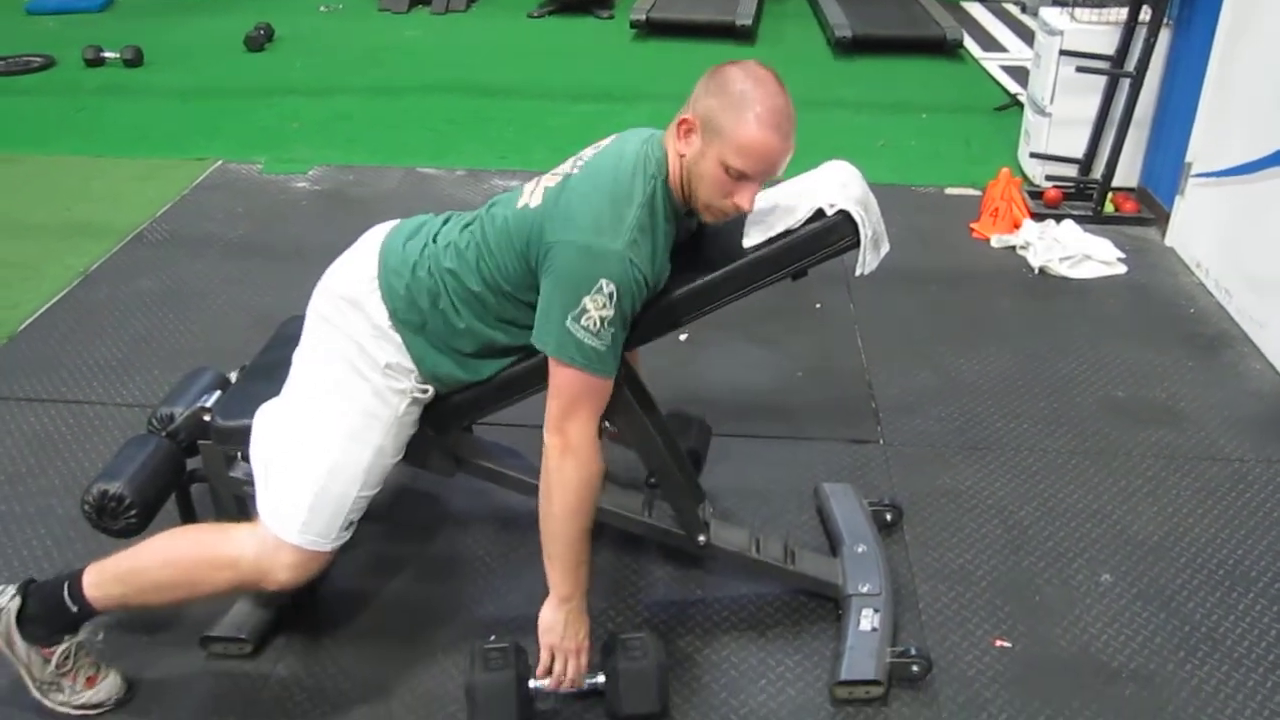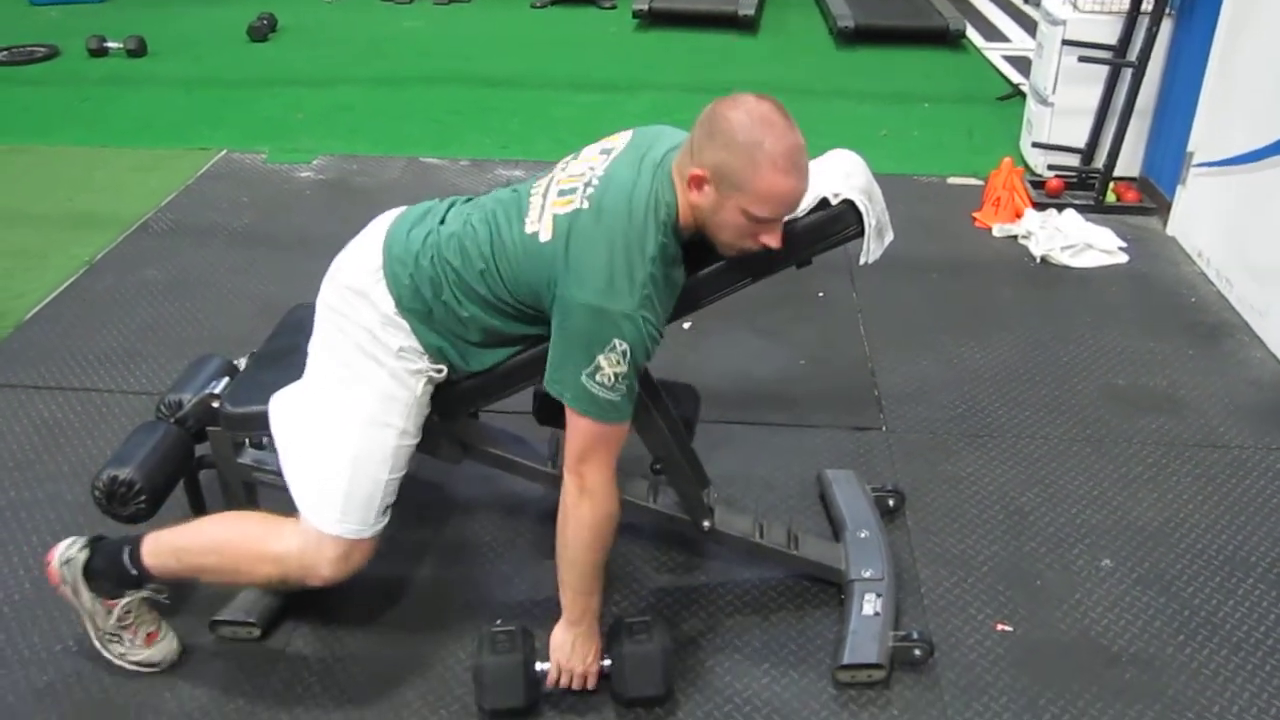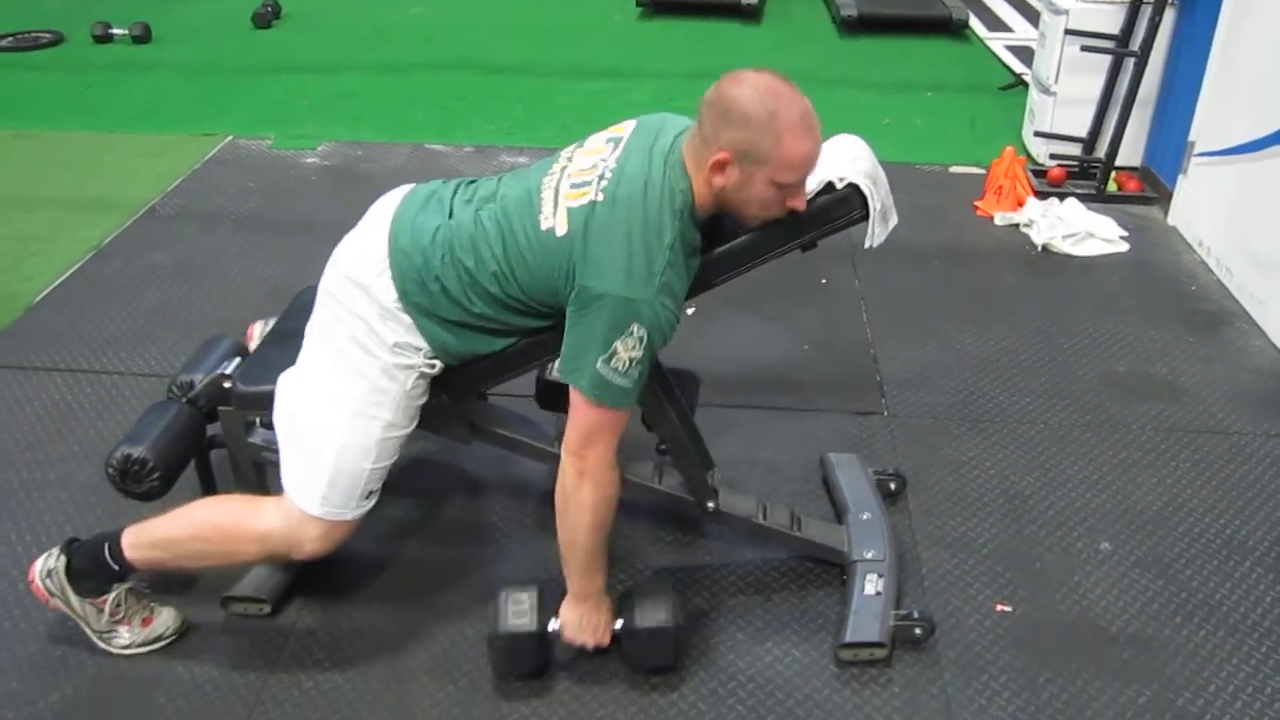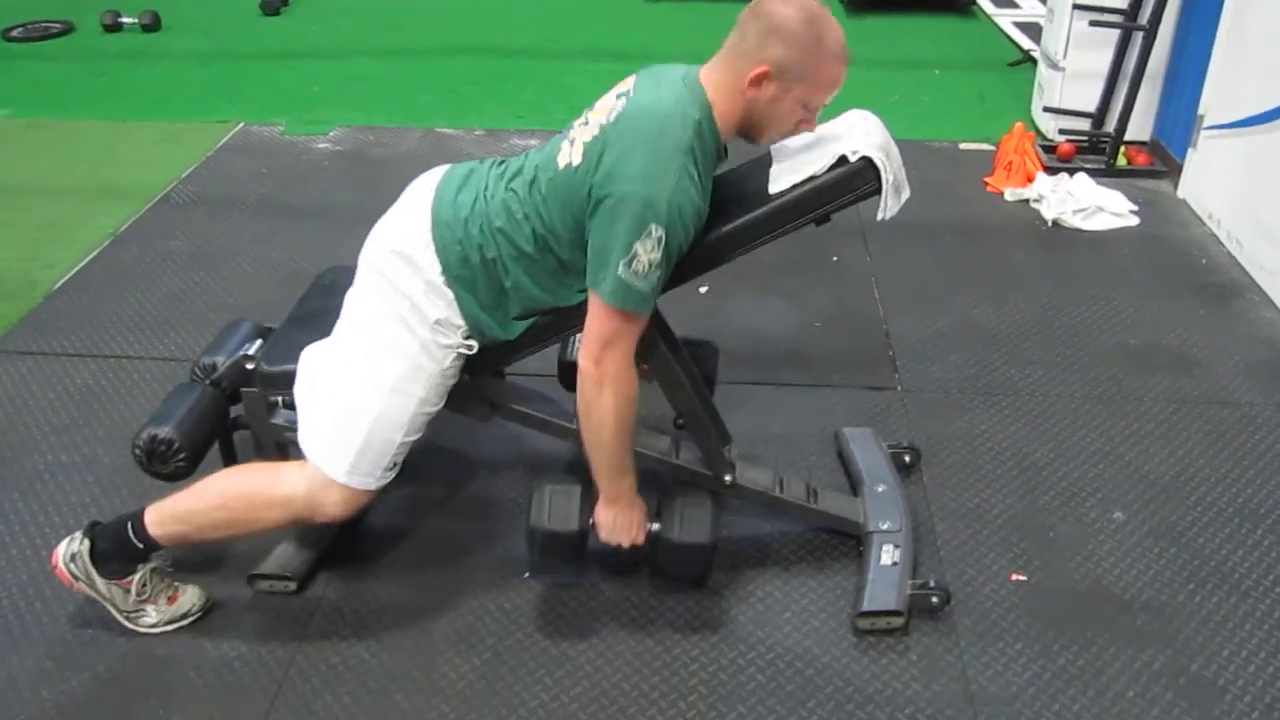
dt=0.3s
person 1, frame 1
left shoulder: (651, 158)
right shoulder: (607, 242)
left elbow: (628, 306)
right elbow: (568, 437)
right wrist: (566, 602)
left hip: (409, 261)
right hip: (385, 327)
right knee: (285, 557)
person 1, frame 2
left shoulder: (671, 144)
right shoulder: (617, 290)
right elbow: (588, 477)
right wrist: (578, 625)
left hip: (415, 243)
right hip: (393, 314)
right knee: (331, 552)
right ankle: (107, 566)
person 1, frame 3
left shoulder: (675, 133)
right shoulder: (638, 277)
right elbow: (587, 460)
right wrist: (585, 599)
left hip: (419, 218)
right hip: (395, 308)
right knee: (314, 527)
right ankle: (88, 567)
person 1, frame 4
left shoulder: (675, 82)
right shoulder: (656, 186)
right elbow: (603, 365)
left wrist: (635, 319)
right wrist: (617, 498)
left hip: (453, 206)
right hip: (438, 281)
right knee: (335, 489)
right ankle: (109, 549)
